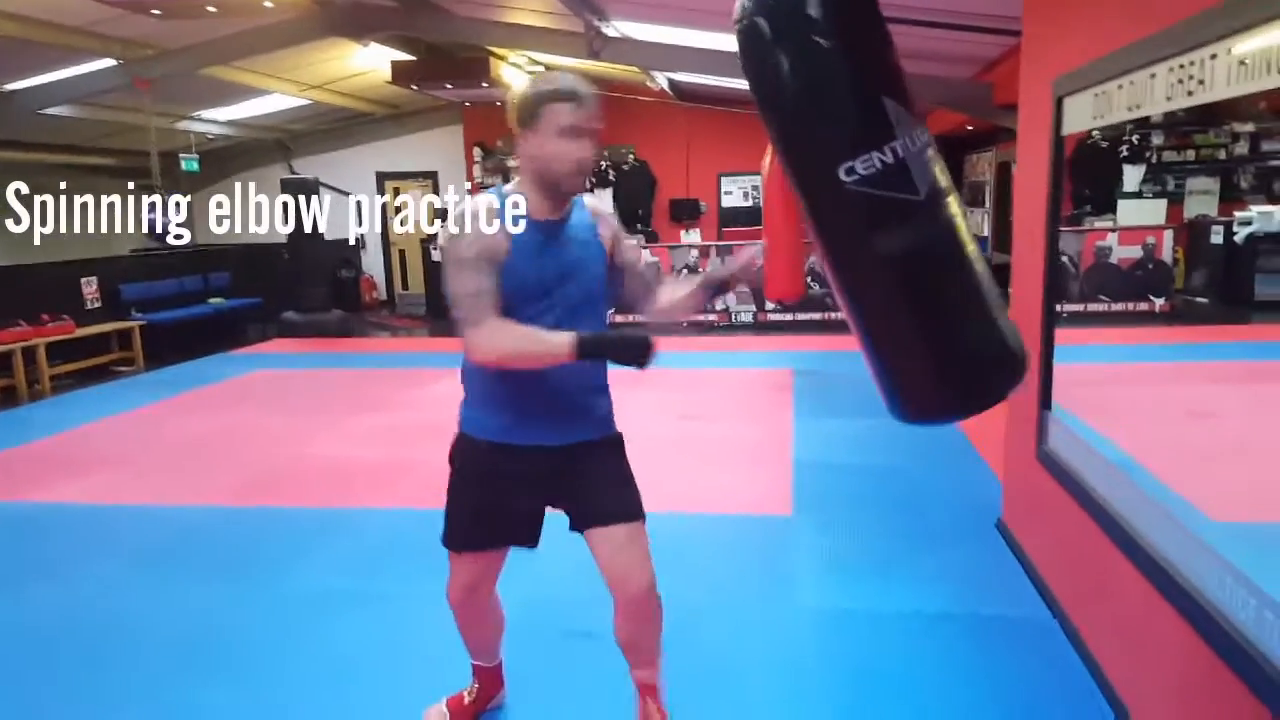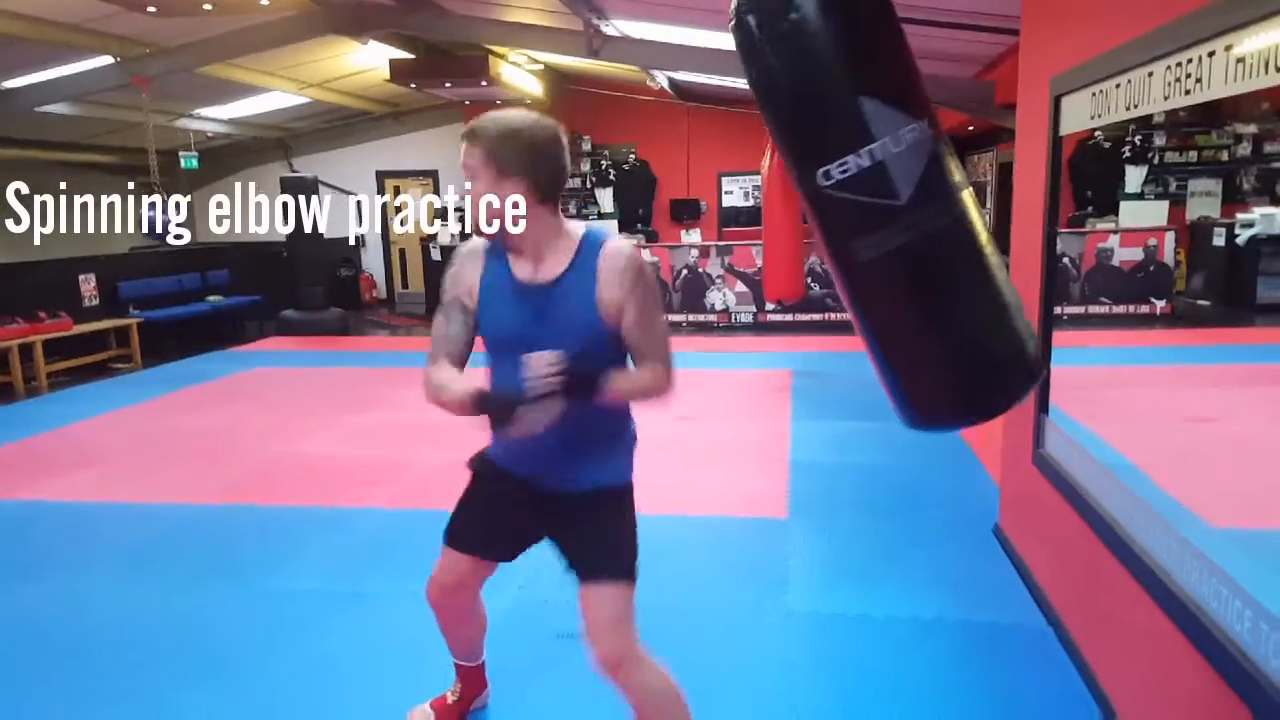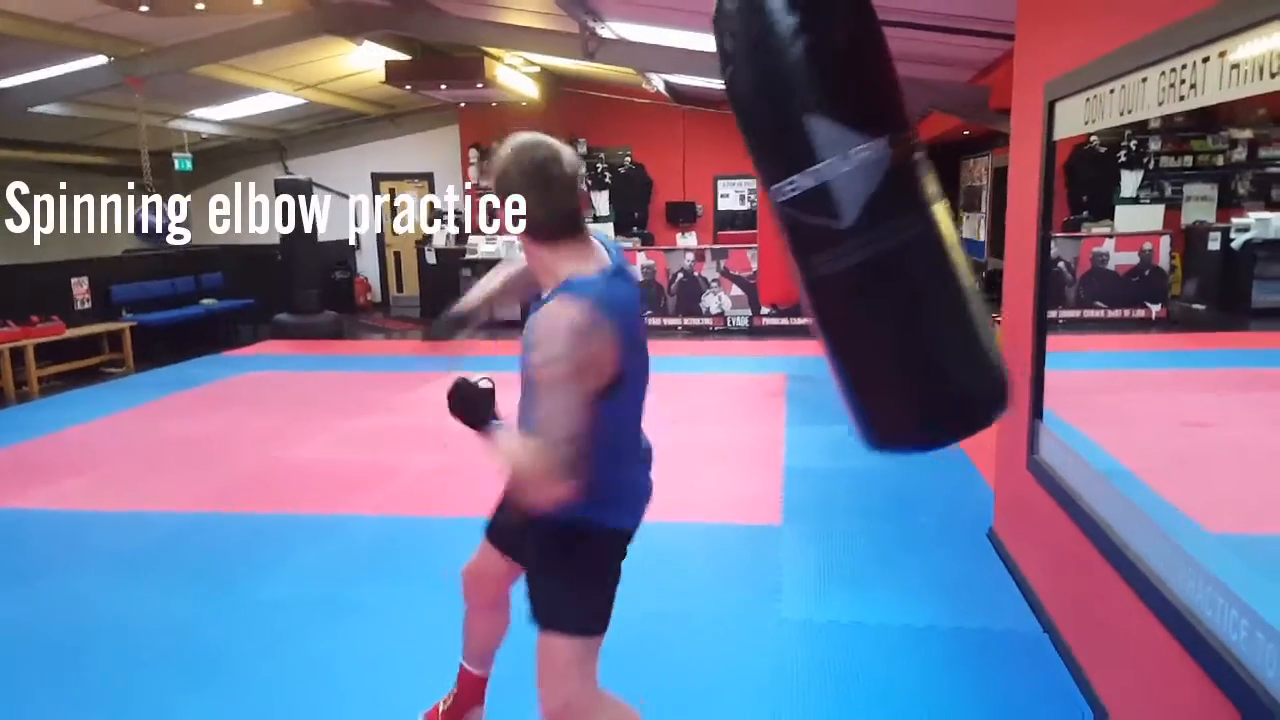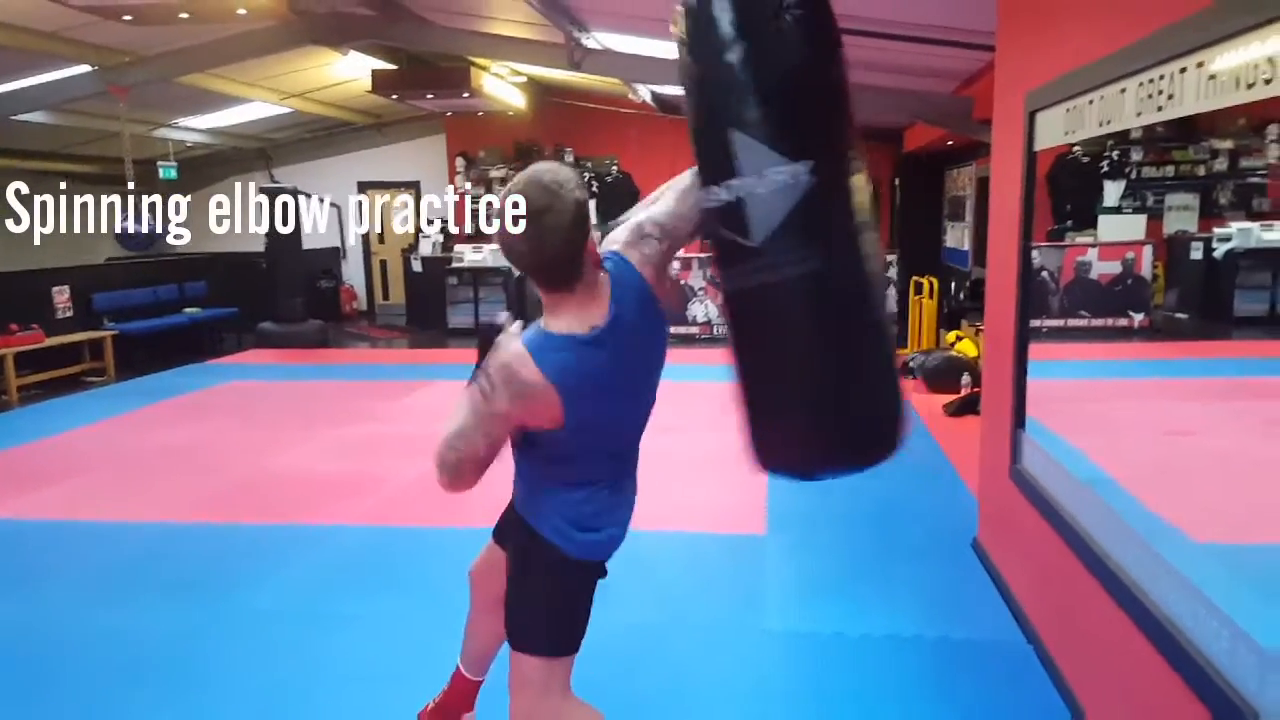
dt=0.3s
person 1, frame 1
left shoulder: (598, 222)
right shoulder: (481, 224)
left elbow: (655, 304)
right elbow: (481, 339)
left wrist: (706, 285)
right wrist: (589, 344)
left hip: (586, 436)
right hip: (496, 440)
left knee: (636, 585)
right knee: (467, 585)
person 1, frame 2
left shoulder: (614, 263)
right shoulder: (474, 263)
left elbow: (658, 373)
right elbow: (440, 370)
left wrist: (588, 383)
right wrist: (480, 396)
left hip: (594, 478)
right hip: (511, 468)
left knee: (615, 650)
right knee: (448, 587)
person 1, frame 3
left shoulder: (564, 326)
right shoulder: (597, 250)
left elbow: (547, 486)
right elbow: (534, 266)
left wrist: (488, 422)
right wrist: (471, 304)
left hip: (588, 512)
right hip: (566, 484)
right knee: (482, 579)
person 1, frame 4
left shoulder: (519, 370)
right shoulder: (635, 259)
left elbow: (454, 474)
right elbow: (699, 185)
left hip: (567, 527)
right hip: (571, 502)
right knee: (488, 582)
